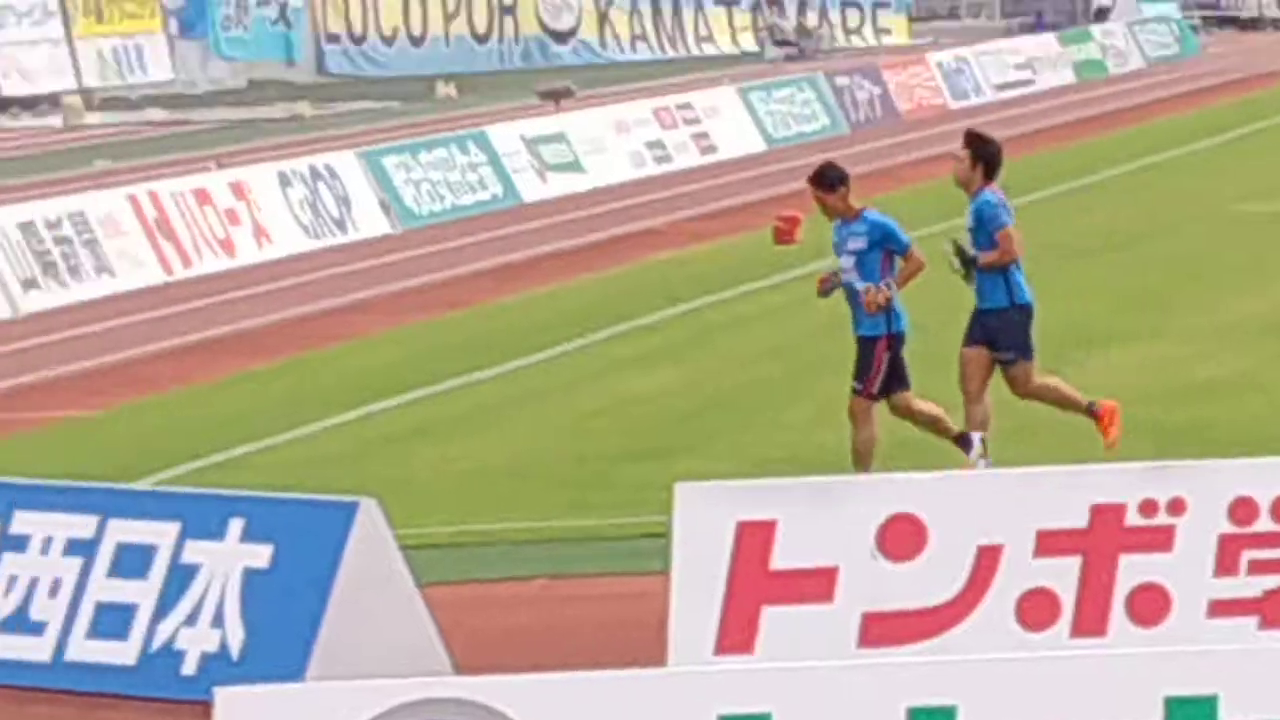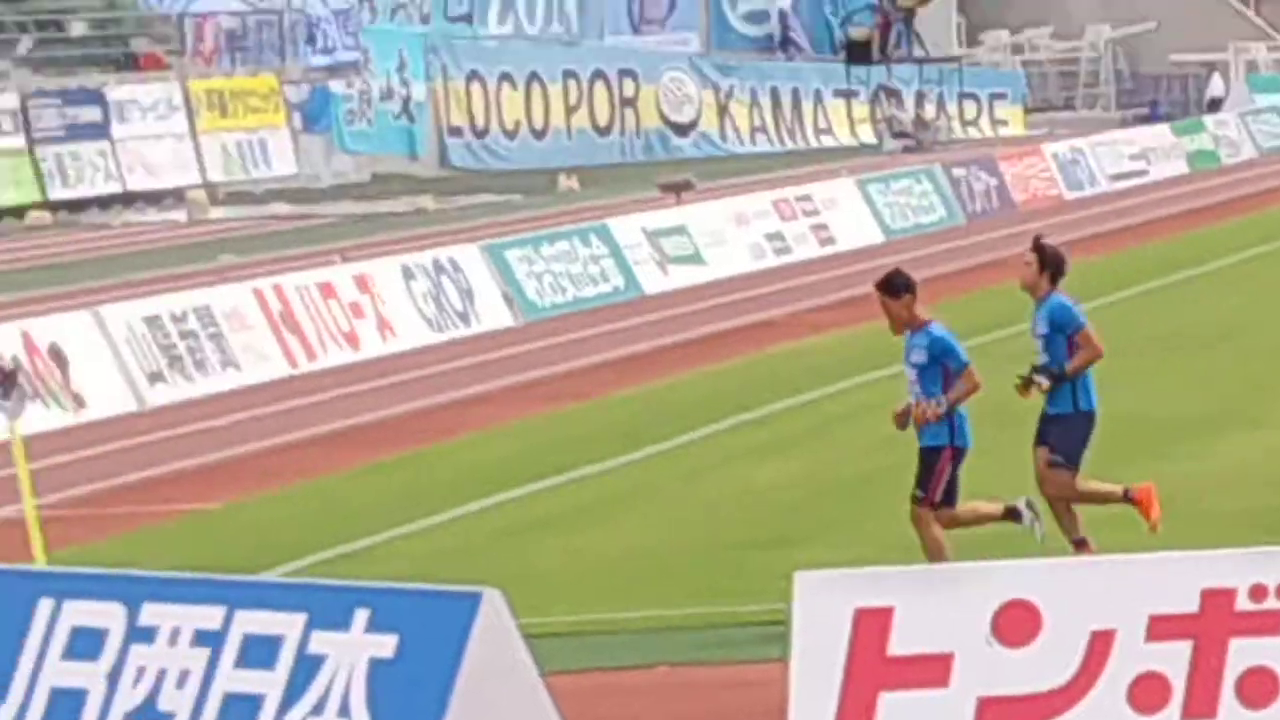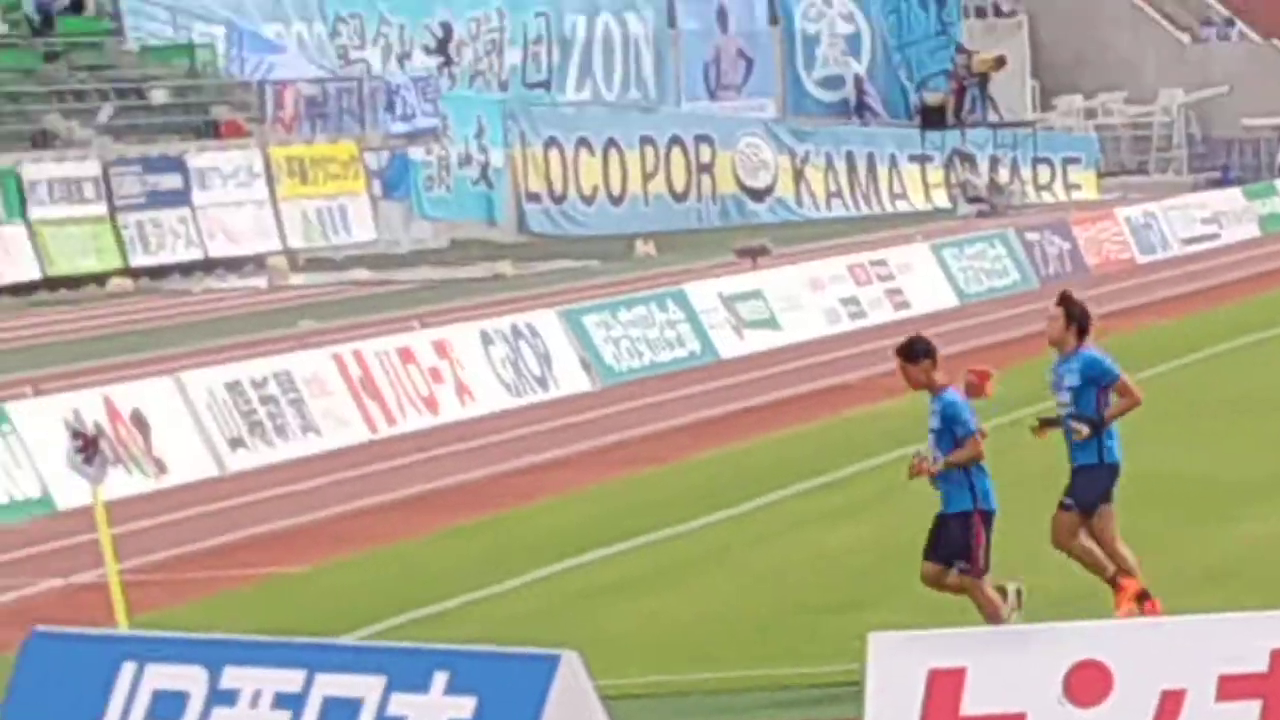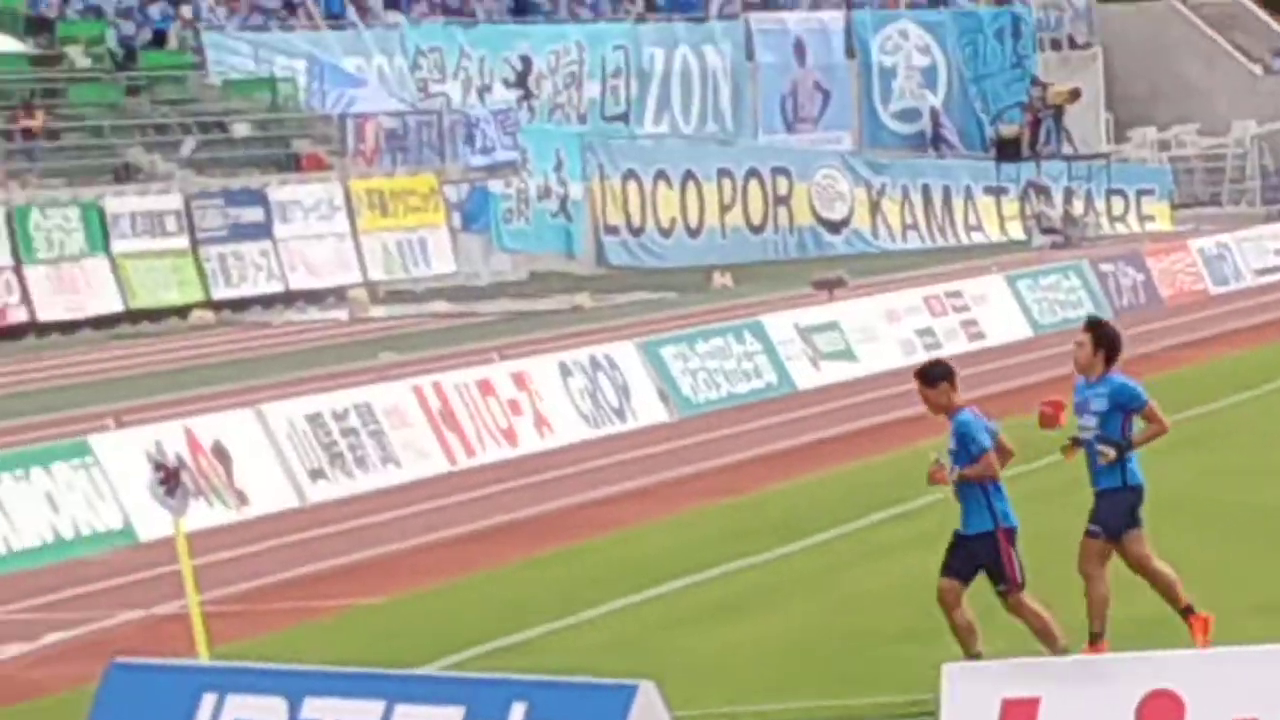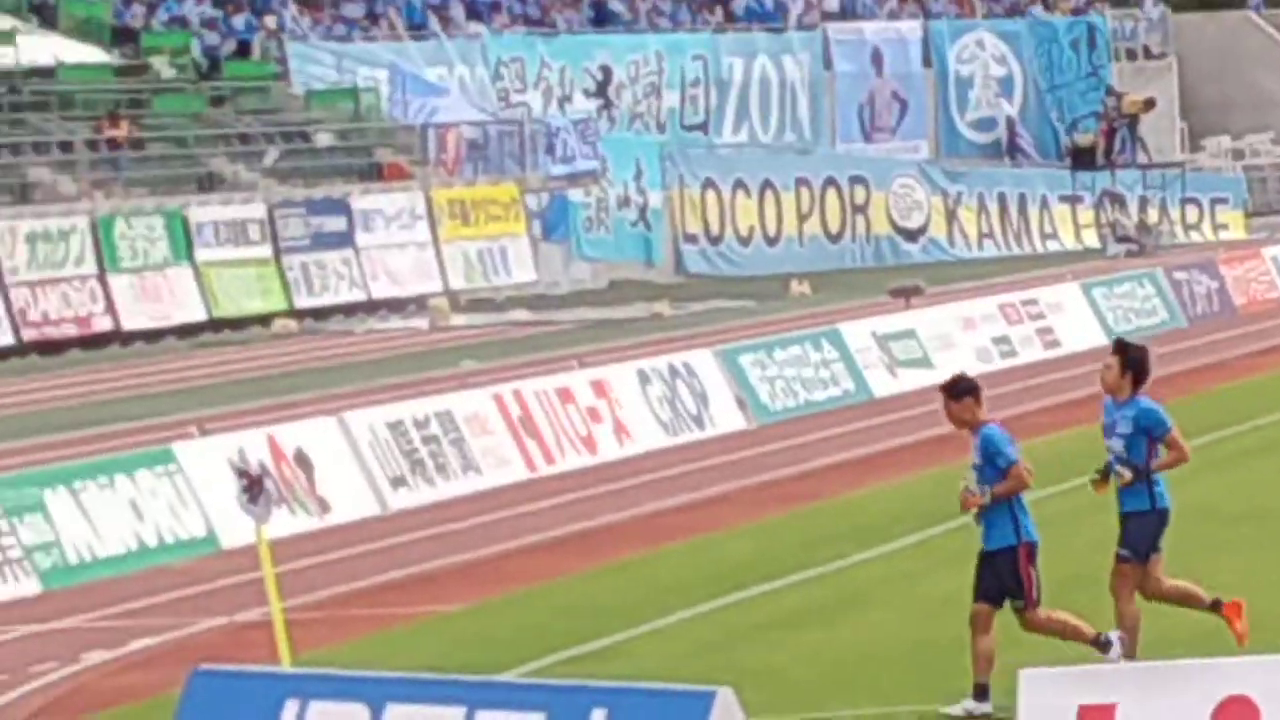
dt=0.1s
person 1, frame 1
left shoulder: (989, 203)
right shoulder: (983, 199)
left elbow: (1011, 253)
right elbow: (1002, 246)
left wrist: (972, 261)
left hip: (1008, 306)
right hip: (988, 307)
left knee: (1025, 385)
right knee: (970, 386)
left ankle: (1101, 412)
right ankle: (979, 463)
person 1, frame 2
left shoulder: (1060, 308)
right shoulder: (1045, 307)
left elbow: (1095, 349)
left wrist: (1058, 378)
right wrist: (1034, 379)
left hip: (1074, 411)
right hip: (1055, 411)
left knee: (1058, 490)
right knee: (1050, 488)
left ankle: (1136, 496)
right ankle: (1084, 554)
person 1, frame 3
left shoulder: (1091, 361)
right shoulder: (1061, 363)
left elbow: (1134, 397)
left wrist: (1097, 424)
right wrist: (1050, 422)
left hip: (1098, 462)
right hip: (1086, 462)
left knee: (1062, 536)
right knee: (1105, 539)
left ankle: (1122, 586)
right ankle: (1147, 604)
person 1, frame 4
left shoulder: (1121, 387)
right shoulder: (1081, 386)
left elbow: (1161, 424)
left wrist: (1124, 447)
right wrist: (1077, 442)
left hip: (1120, 487)
right hip: (1107, 487)
left knee: (1090, 564)
right knee: (1143, 563)
left ankle: (1096, 648)
right ankle: (1194, 618)
person 1, frame 5
left shoulder: (1146, 410)
right shoulder: (1110, 406)
left elbow: (1181, 454)
left wrist: (1138, 472)
right wrist: (1107, 472)
left hip: (1147, 509)
right hip: (1131, 510)
left knee: (1122, 588)
right knee: (1153, 586)
right ankle: (1225, 608)
person 2, frame 1
left shoulder: (877, 224)
right shoulder: (839, 229)
left elbow: (917, 261)
left wrist: (887, 292)
right wrist: (832, 281)
left hip: (882, 328)
right hip: (867, 328)
left knee: (859, 406)
right knee: (901, 403)
right ankle: (966, 442)
person 2, frame 2
left shoulder: (937, 338)
right shoulder: (914, 337)
left elbow: (972, 381)
left wrist: (939, 407)
right wrist: (909, 409)
left hip: (945, 439)
right hip: (933, 439)
left knee: (923, 514)
right knee: (943, 515)
right ankle: (1015, 510)
person 2, frame 3
left shoulder: (950, 403)
right shoulder: (941, 399)
left elbow: (977, 450)
right elbow: (980, 433)
left wrist: (938, 465)
left hip: (971, 506)
right hip: (953, 504)
left knee: (972, 581)
right knee: (930, 576)
right ankle: (1004, 596)
person 2, frame 4
left shoulder: (965, 422)
right shoulder: (966, 417)
left elbow: (992, 468)
right elbow: (1006, 449)
left wrist: (952, 476)
left hip: (991, 524)
right hip: (971, 526)
left knee: (1014, 600)
right knee: (946, 592)
right ankle: (976, 664)
person 2, frame 5
left shoulder: (991, 437)
right shoulder: (984, 437)
left elbow: (1023, 478)
right elbow: (1015, 478)
left wrist: (984, 498)
left hip: (1013, 540)
right hip: (994, 542)
left knee: (1030, 618)
right knee: (979, 617)
left ankle: (1106, 643)
